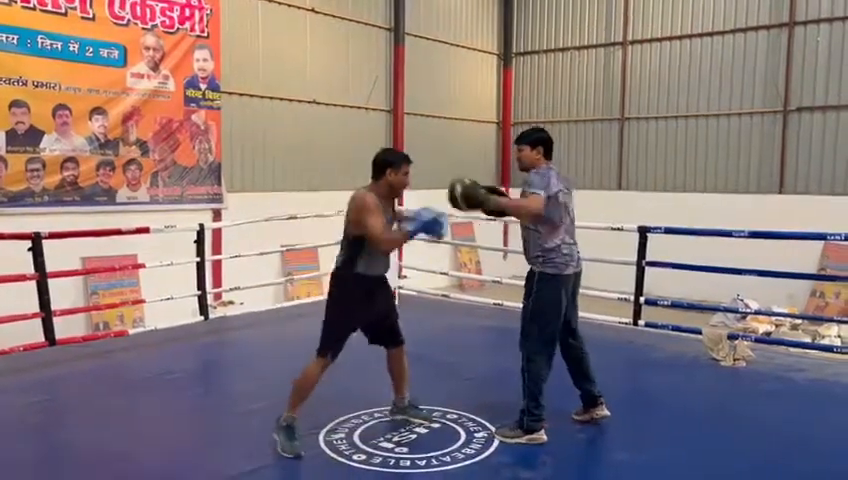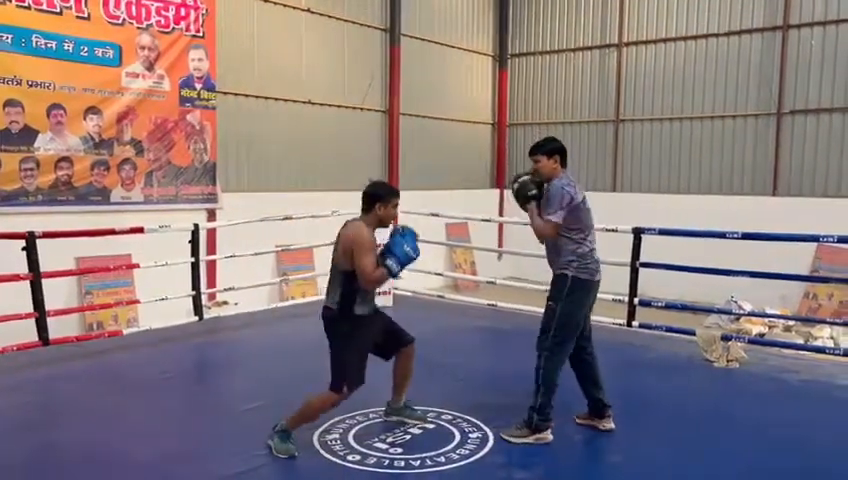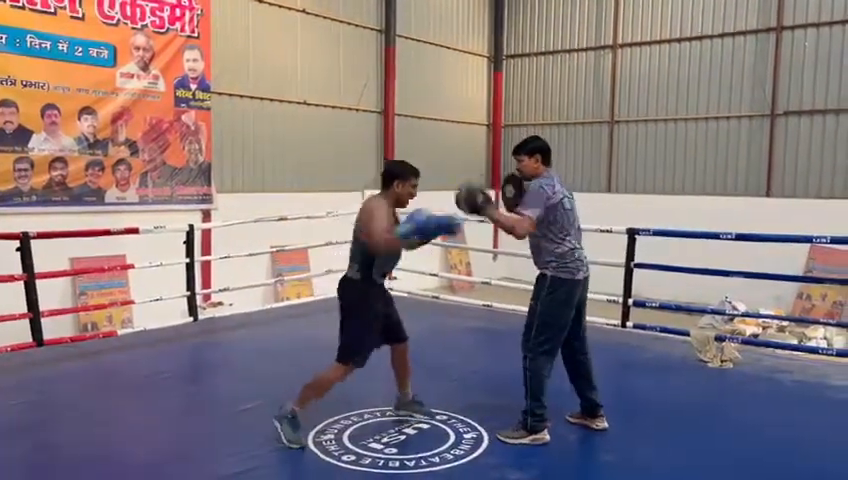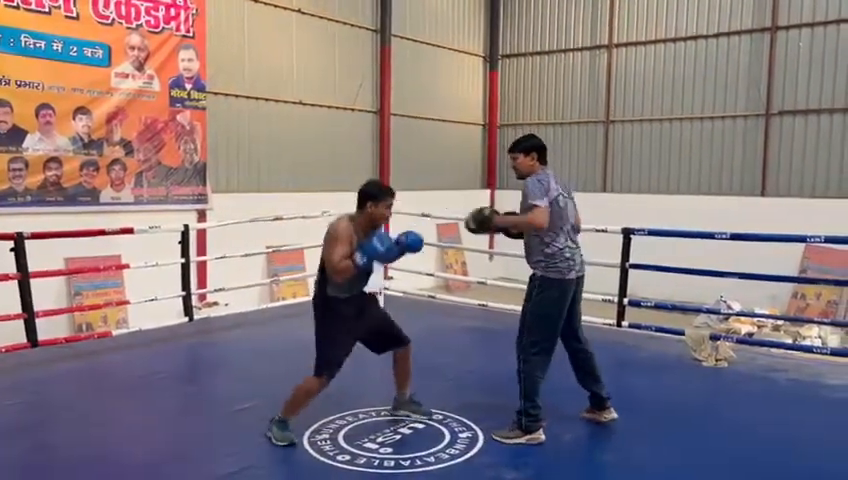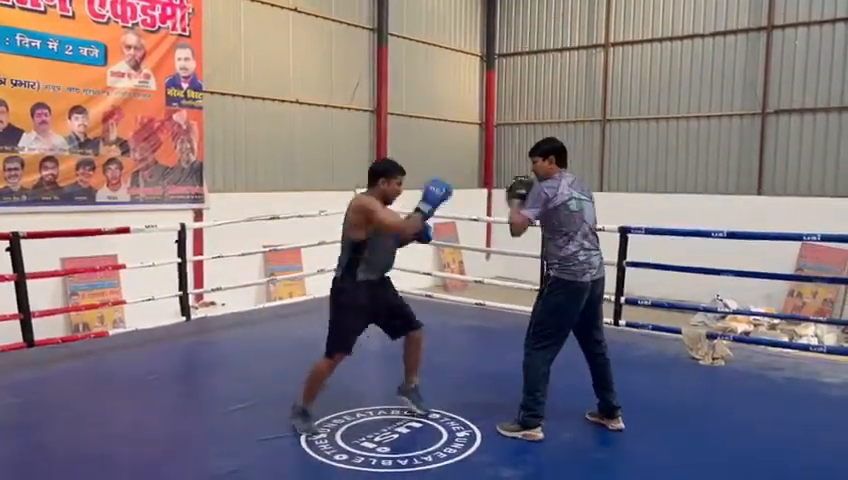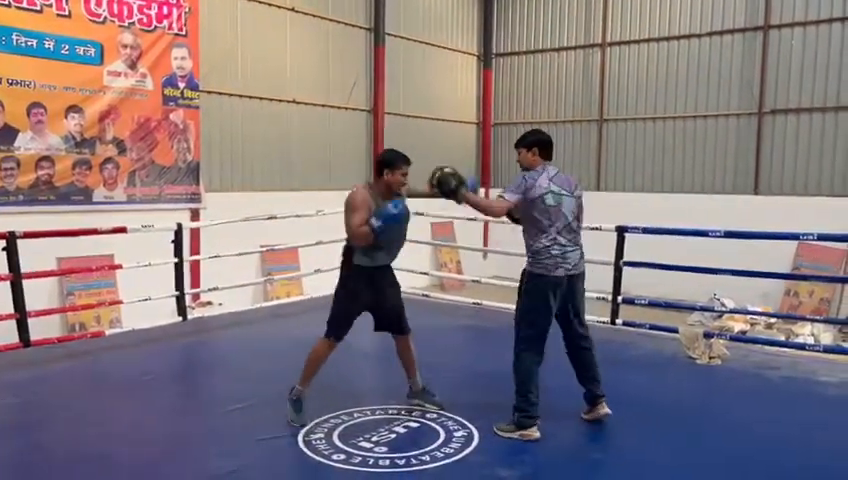
dt=0.5s
person 1, frame 1
left shoulder: (539, 177)
right shoulder: (559, 180)
left elbow: (532, 206)
left wrist: (488, 199)
right wrist: (498, 203)
left hip: (548, 271)
right hip: (569, 267)
left knee: (535, 346)
right knee: (569, 336)
left ankle: (532, 425)
right ankle: (593, 402)
person 1, frame 2
left shoulder: (558, 188)
right shoulder: (566, 186)
left elbow: (545, 233)
right elbow: (557, 229)
left wrist: (531, 204)
right wrist: (535, 202)
left hip: (573, 276)
right hip: (585, 274)
left knee: (550, 347)
right knee: (580, 345)
left ankle: (538, 425)
right ankle: (600, 412)
person 1, frame 3
left shoulder: (539, 188)
right shoulder: (556, 186)
left elbow: (521, 229)
left wrist: (488, 208)
right wrist: (518, 205)
left hip: (557, 276)
right hip: (576, 273)
left knee: (536, 348)
right knee: (574, 344)
left ankle: (534, 426)
right ankle: (592, 411)
person 1, frame 4
left shoulder: (534, 183)
right shoulder: (560, 186)
left elbow: (539, 222)
left wrist: (497, 220)
left hip: (550, 276)
right hip: (572, 271)
left knee: (531, 348)
right knee: (574, 340)
left ankle: (530, 425)
right ankle: (600, 404)
person 1, frame 5
left shoulder: (545, 189)
right shoulder: (582, 189)
left elbow: (517, 228)
left wrist: (515, 202)
left hip: (565, 278)
right hip: (594, 275)
left knee: (538, 347)
right knee: (594, 343)
left ankle: (530, 422)
right ankle: (610, 412)
person 1, frame 6
left shoulder: (528, 180)
right shoulder: (571, 183)
left elbow: (497, 208)
left wrist: (461, 193)
left hip: (543, 273)
right hip: (574, 270)
left knee: (529, 346)
right knee: (578, 335)
left ankle: (526, 422)
right ankle: (597, 401)
person 2, frame 1
left shoulder: (386, 199)
right shoulder: (366, 200)
left elbow: (400, 218)
right elbow: (383, 244)
left wrist: (424, 221)
right wrist: (414, 224)
left hip: (375, 283)
right hip: (351, 284)
left knee: (396, 344)
right knee: (325, 358)
left ankle: (402, 405)
right ankle: (286, 423)
person 2, frame 2
left shoulder: (363, 228)
right shoulder: (360, 233)
right elbow: (369, 280)
left wrist: (394, 247)
right wrist: (398, 259)
left hip: (363, 313)
right hip: (345, 319)
left knee: (406, 347)
right knee: (341, 391)
left ankle: (397, 406)
right ankle: (281, 432)
person 2, frame 3
left shoulder: (386, 209)
right shoulder: (378, 207)
left elbow: (406, 241)
right elbow: (383, 242)
left wrist: (436, 229)
right wrist: (412, 225)
left hip: (373, 287)
right hip: (360, 290)
left knee: (400, 342)
right knee: (346, 363)
left ankle: (405, 399)
right ankle: (289, 415)
person 2, frame 4
left shoulder: (372, 228)
right shoulder: (342, 228)
left elbow: (376, 259)
right elbow: (336, 271)
left wrist: (400, 246)
right wrist: (369, 254)
left hip: (360, 299)
right hip: (333, 305)
left knee: (403, 345)
right knee: (324, 376)
left ankle: (403, 401)
right ankle: (280, 421)
person 2, frame 5
left shoulder: (378, 207)
right shoulder: (365, 205)
left elbow: (395, 238)
right elbow: (404, 229)
left wrist: (418, 232)
right wrist: (427, 205)
left hip: (377, 284)
right hip: (351, 288)
left knee: (413, 330)
right knee: (335, 356)
left ankle: (409, 388)
right ankle: (301, 410)
person 2, frame 6
left shoulder: (398, 192)
right shoulder: (360, 196)
left elbow: (424, 192)
right elbow: (356, 238)
right wrist: (381, 220)
left hip: (384, 274)
right hip: (357, 275)
left knee: (403, 333)
right knee: (332, 338)
left ankle: (416, 389)
right ankle: (297, 394)
